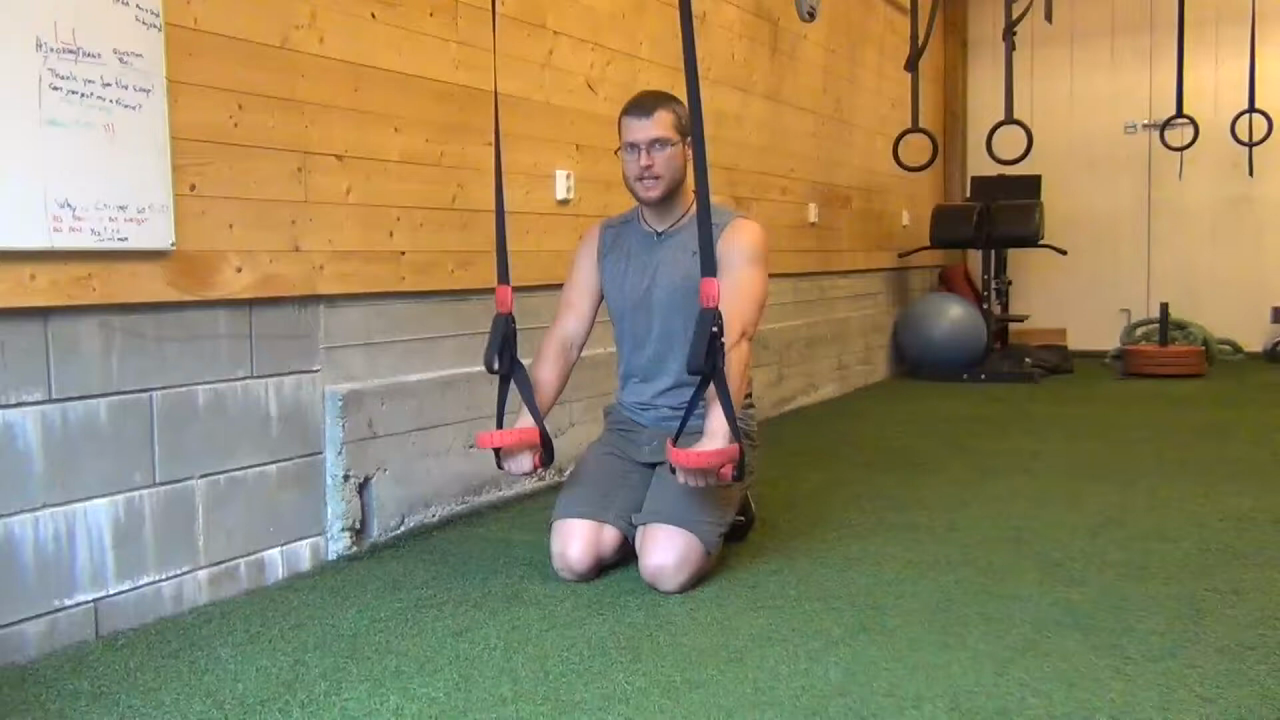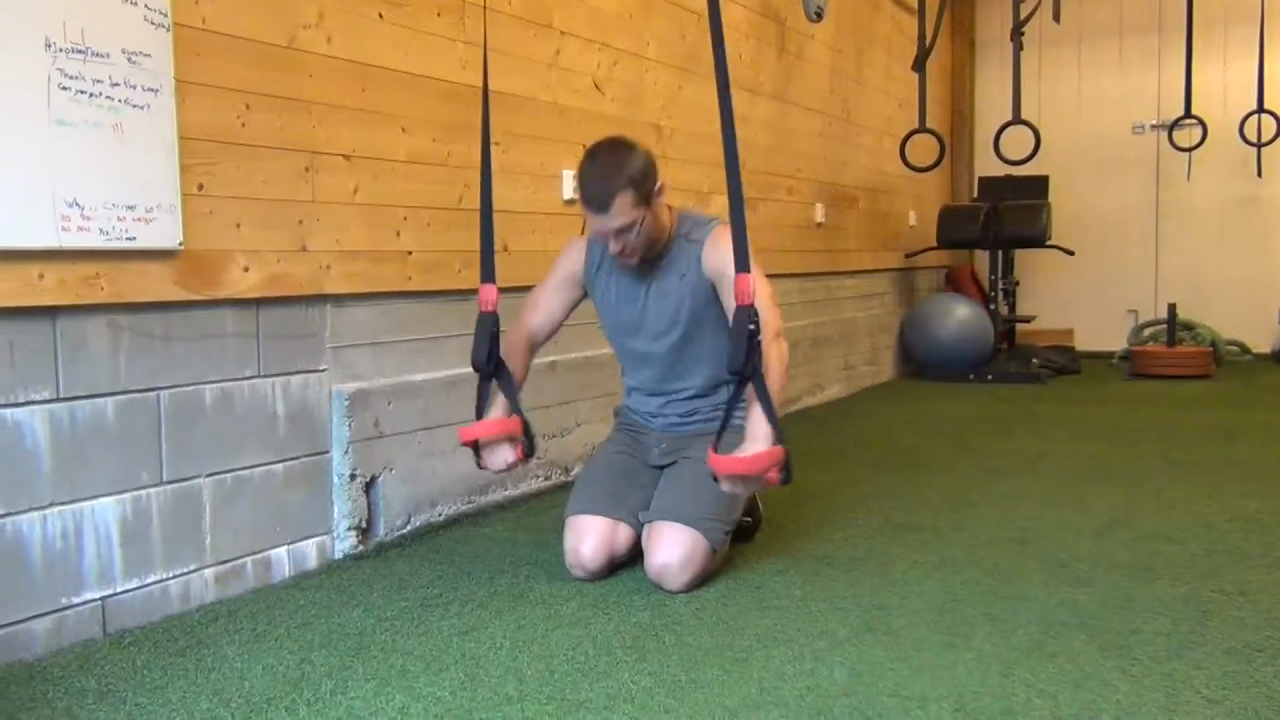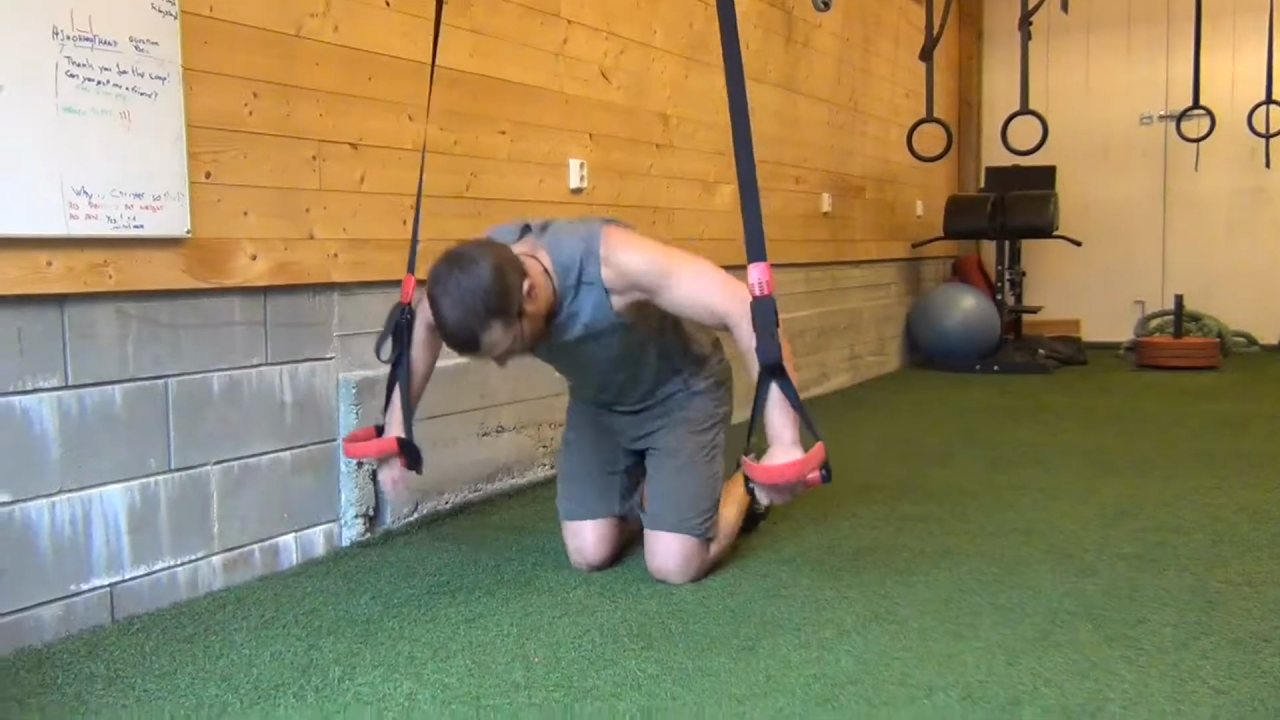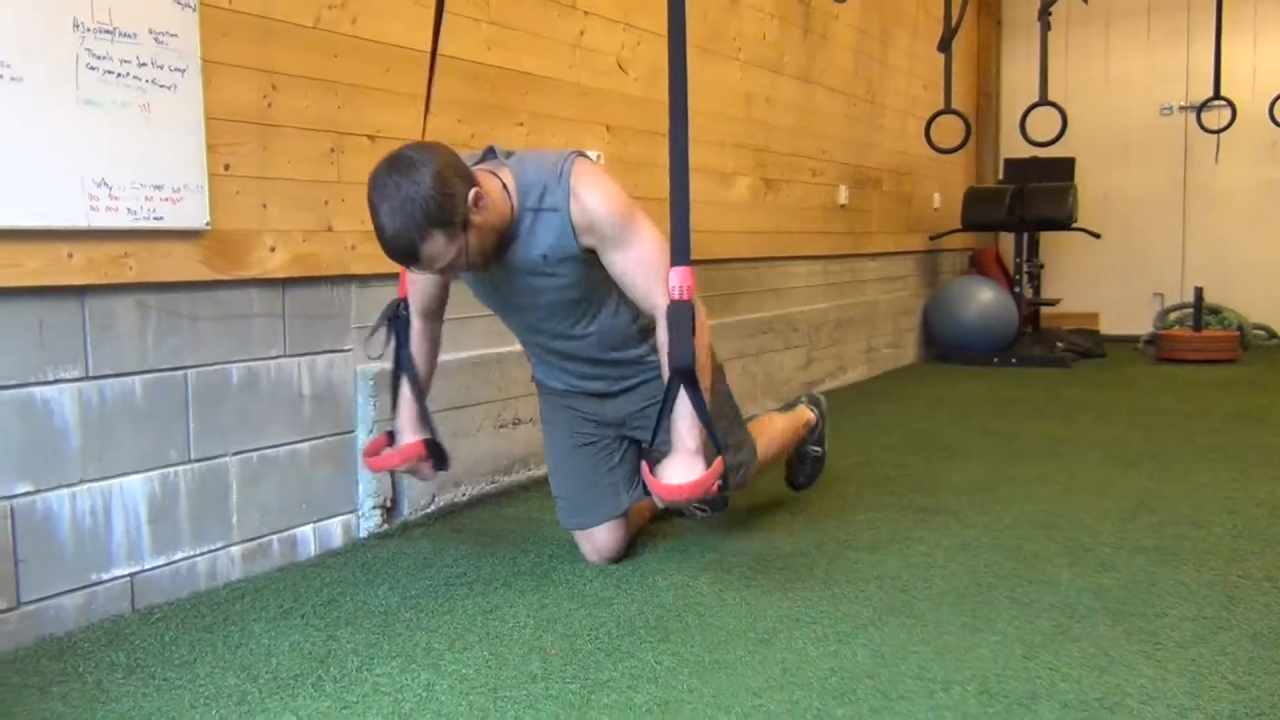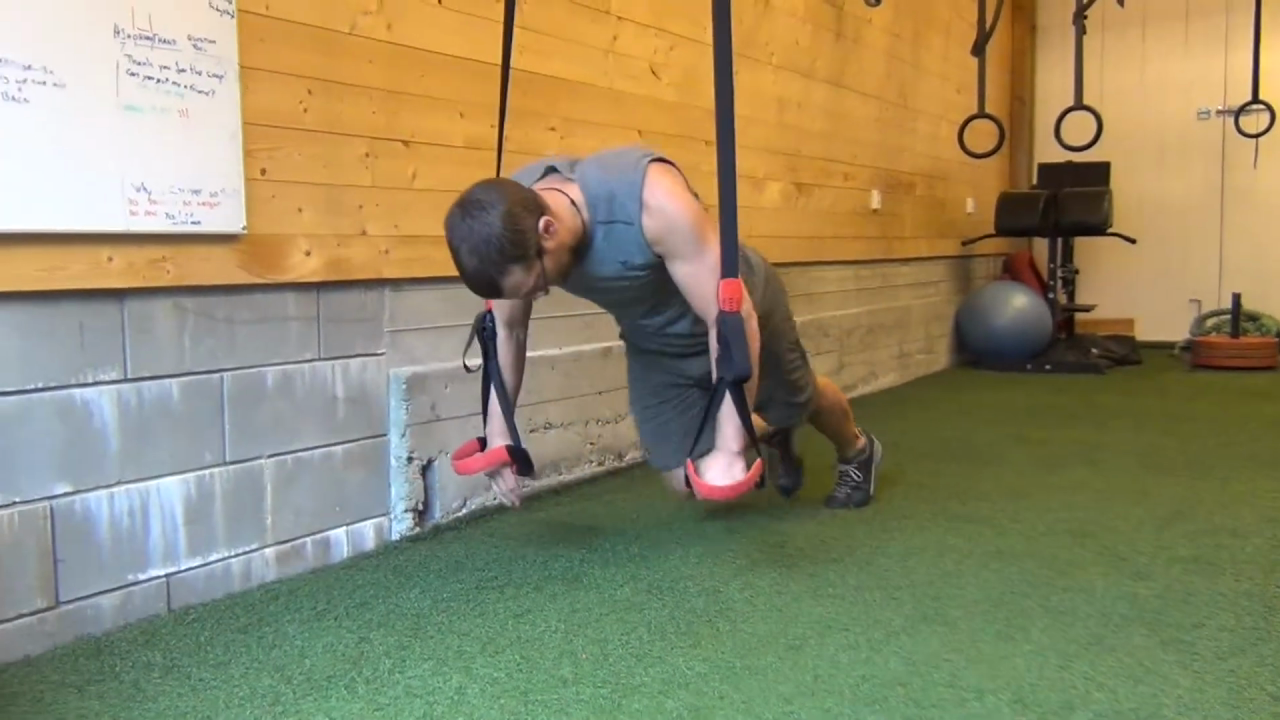
dt=0.5s
person 1, frame 1
left shoulder: (735, 236)
right shoulder: (601, 241)
left elbow: (733, 340)
right elbow: (565, 338)
left wrist: (718, 433)
right wrist: (527, 422)
left hip: (707, 429)
right hip: (628, 426)
left knee: (665, 568)
right knee: (572, 557)
left ankle: (722, 503)
right ankle: (650, 515)
person 1, frame 2
left shoulder: (715, 246)
right shoulder: (586, 253)
left elbow: (767, 336)
right elbow: (526, 333)
left wrist: (759, 435)
right wrist: (500, 417)
left hip: (715, 431)
right hip: (638, 428)
left knee: (670, 566)
right knee: (585, 556)
left ankle: (731, 504)
right ankle: (659, 515)
person 1, frame 3
left shoulder: (614, 260)
right shoulder: (484, 267)
left elbow: (749, 308)
right elbow: (424, 323)
left wrist: (782, 439)
right wrist: (397, 421)
left hip: (681, 395)
right hip: (598, 400)
left knee: (671, 565)
right knee: (589, 554)
left ankle: (743, 483)
right ankle: (653, 492)
person 1, frame 4
left shoulder: (579, 194)
right shoulder: (438, 218)
right elbow: (422, 318)
left wrist: (688, 446)
right wrist: (408, 418)
left hip: (653, 367)
right hip: (566, 389)
left knee: (728, 471)
right knee: (603, 548)
left ankle: (803, 419)
person 1, frame 5
left shoulder: (652, 200)
right shoulder: (511, 217)
right elbow: (508, 332)
left wrist: (730, 449)
right wrist: (498, 431)
left hip: (737, 306)
left knee: (797, 401)
right knee: (688, 480)
left ankle: (857, 451)
right ankle: (767, 434)
